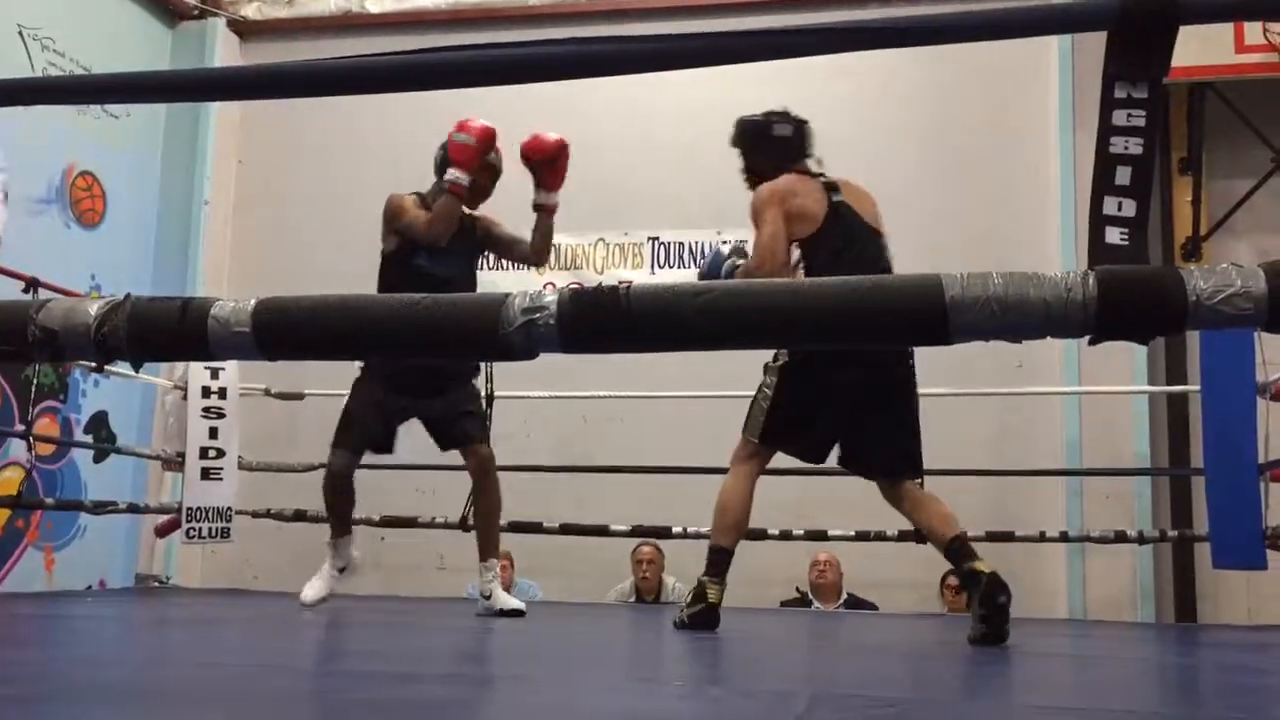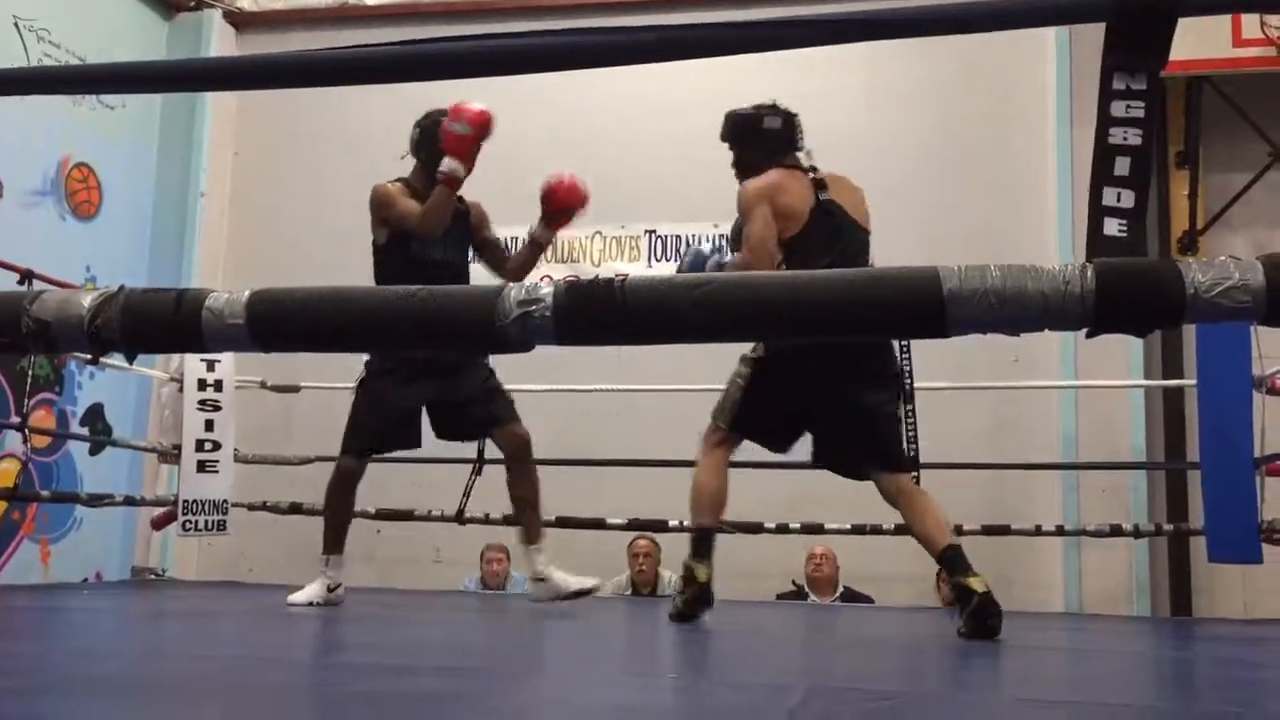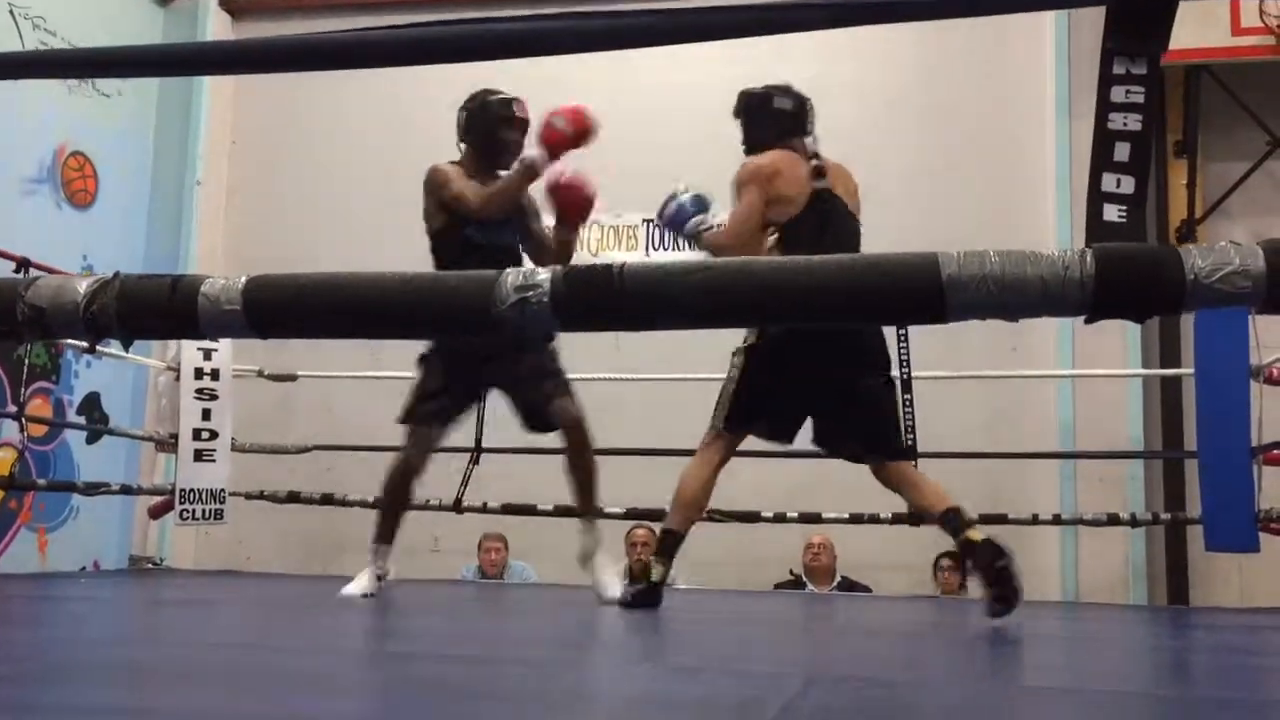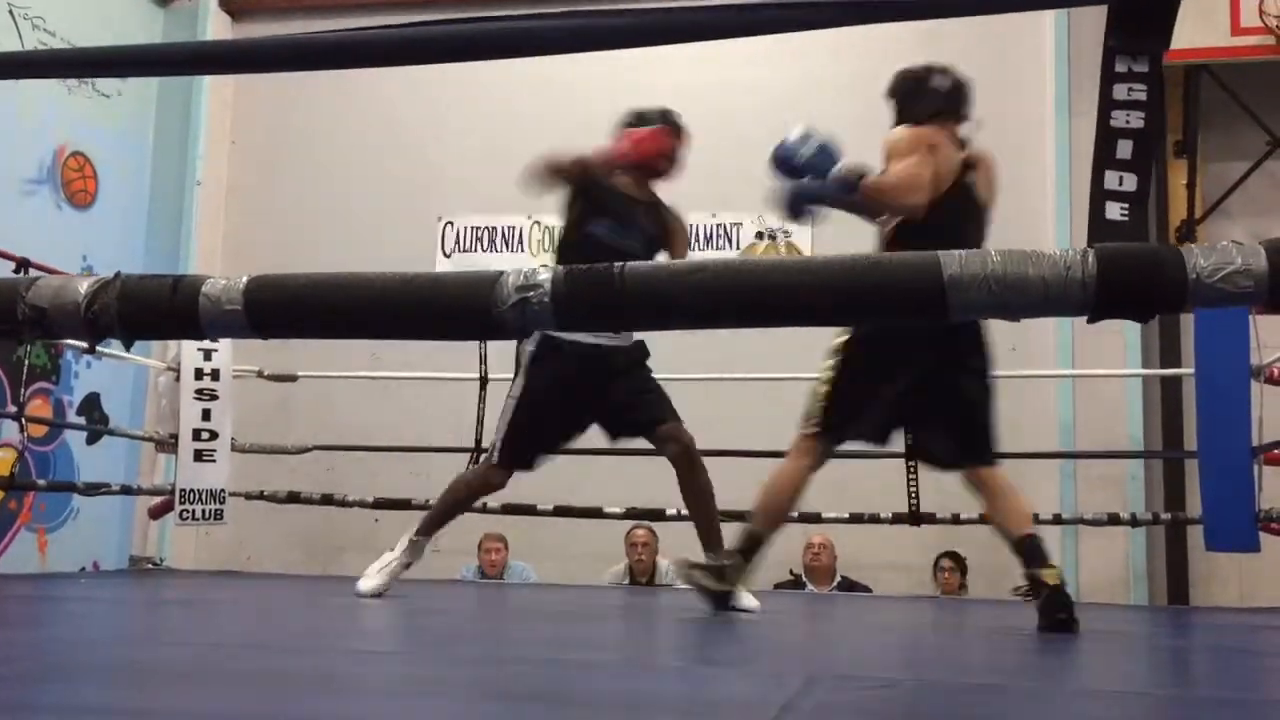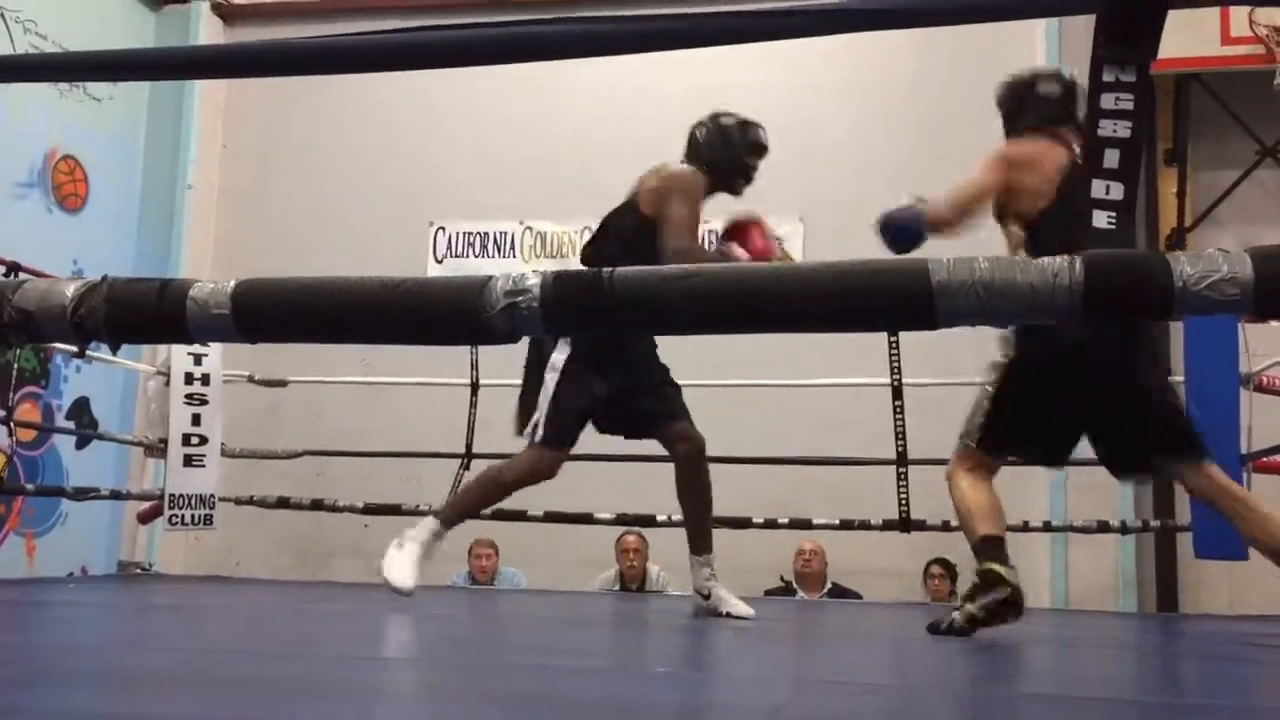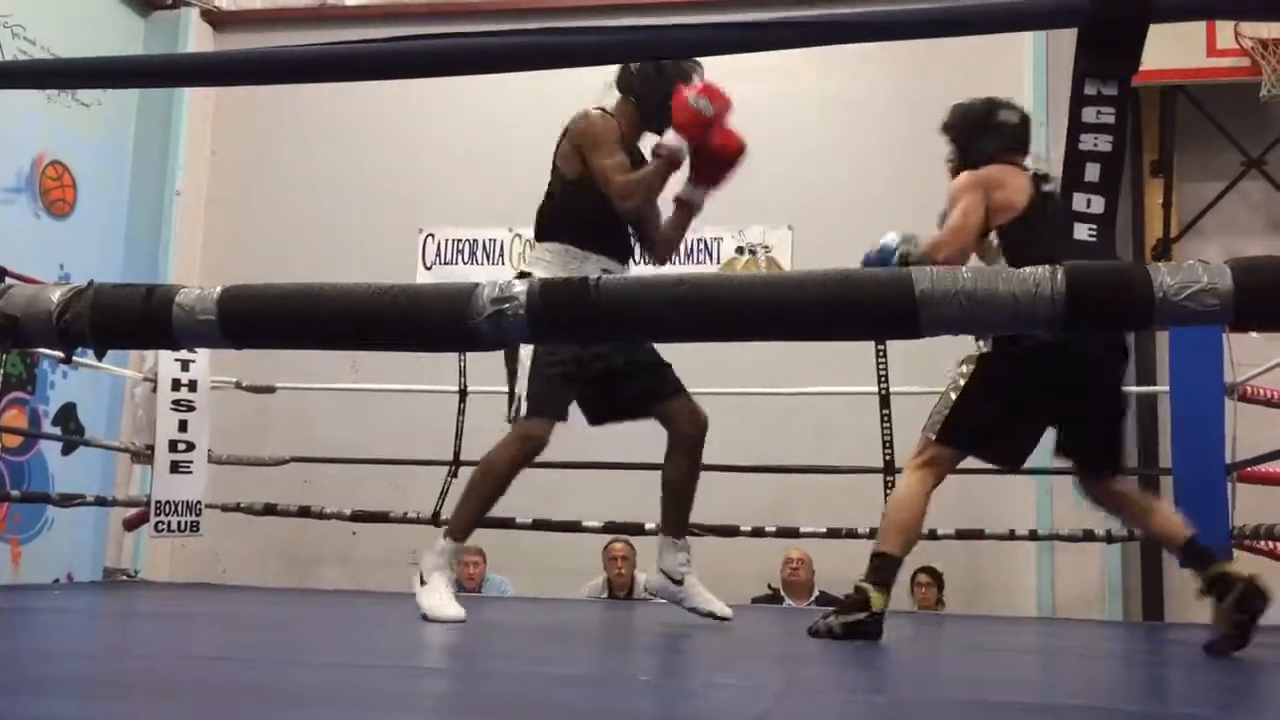
dt=0.3s
person 1, frame 1
left shoulder: (773, 194)
right shoulder: (857, 194)
left elbow: (766, 276)
left wrist: (731, 269)
left hip: (822, 340)
right hip: (886, 340)
left knee: (747, 460)
right knee: (900, 483)
left ankle: (709, 592)
right ankle: (981, 579)
person 1, frame 2
left shoulder: (761, 188)
right shoulder: (849, 190)
left elbow: (758, 271)
left wrist: (714, 265)
left hip: (798, 337)
right hip: (866, 338)
left knee: (716, 446)
right knee: (893, 479)
left ankle: (698, 578)
right ankle: (971, 588)
person 1, frame 3
left shoulder: (761, 166)
right shoulder: (842, 178)
left elbow: (735, 247)
left wrist: (696, 224)
left hip: (793, 326)
right hip: (856, 326)
left knee: (714, 447)
right knee: (893, 463)
left ankle: (658, 569)
right ankle: (979, 547)
person 1, frame 4
left shoulder: (913, 138)
right shoulder: (980, 166)
left elbow: (907, 195)
left wrist: (838, 177)
right wrist: (836, 179)
left hip: (895, 316)
right hip: (957, 325)
left knee: (810, 448)
right knee: (980, 469)
left ankle: (733, 566)
right ankle: (1047, 583)
person 1, frame 5
left shoulder: (1016, 156)
left elbow: (950, 212)
left wrist: (922, 215)
left hip: (1054, 336)
right hip: (1123, 333)
left knee: (969, 465)
right knee: (1199, 475)
left ankle: (996, 579)
person 1, frame 6
left shoulder: (976, 181)
right shoulder: (1058, 189)
left elbow: (948, 253)
left wrist: (904, 253)
left hip: (1032, 336)
right hip: (1098, 337)
left knee: (926, 464)
right knee: (1106, 485)
left ankle: (869, 602)
right ankle: (1228, 583)
person 2, frame 1
left shoulder: (481, 227)
right shoulder: (401, 207)
left elbow: (535, 257)
right elbow: (432, 233)
left wrist: (547, 196)
right wrist: (459, 176)
left hip: (450, 365)
right hip: (390, 362)
left knee: (482, 460)
right knee: (340, 464)
left ankle: (490, 583)
right ankle: (339, 556)
person 2, frame 2
left shoulder: (470, 213)
right shoulder: (387, 196)
left elbow: (511, 270)
right elbow: (427, 224)
left wrist: (545, 231)
right wrist: (455, 164)
left hip: (458, 352)
right hip: (397, 354)
left knee: (517, 441)
right knee: (349, 464)
left ankle: (540, 570)
right ankle: (330, 577)
person 2, frame 3
left shoulder: (519, 192)
right shoulder: (446, 178)
left elbow: (555, 258)
right elbow: (485, 207)
left wrist: (570, 221)
right wrist: (540, 158)
left hip: (521, 334)
right hip: (460, 336)
left knee: (572, 424)
right knee: (415, 449)
left ankle: (593, 555)
right ankle: (376, 566)
person 2, frame 4
left shoulder: (665, 219)
right shoulder: (599, 182)
right elbow: (547, 171)
right wrist: (610, 160)
left hip: (617, 353)
right hip: (558, 346)
left knee: (681, 447)
right knee: (496, 472)
right ankle: (406, 552)
person 2, frame 5
left shoulder: (684, 206)
right shoulder: (678, 179)
right elbow: (680, 257)
left wrist: (723, 261)
right wrist: (740, 263)
left hip: (625, 338)
right hip: (581, 332)
left knee: (689, 447)
right knee: (541, 461)
left ankle: (704, 583)
right ankle: (420, 538)
person 2, frame 6
left shoulder: (638, 155)
right shoulder: (592, 126)
left elbow: (658, 251)
right elbow: (627, 200)
left wrist: (696, 189)
right wrist: (678, 142)
left knee: (690, 423)
right knee: (530, 434)
left ankle: (673, 569)
right ankle: (436, 568)
